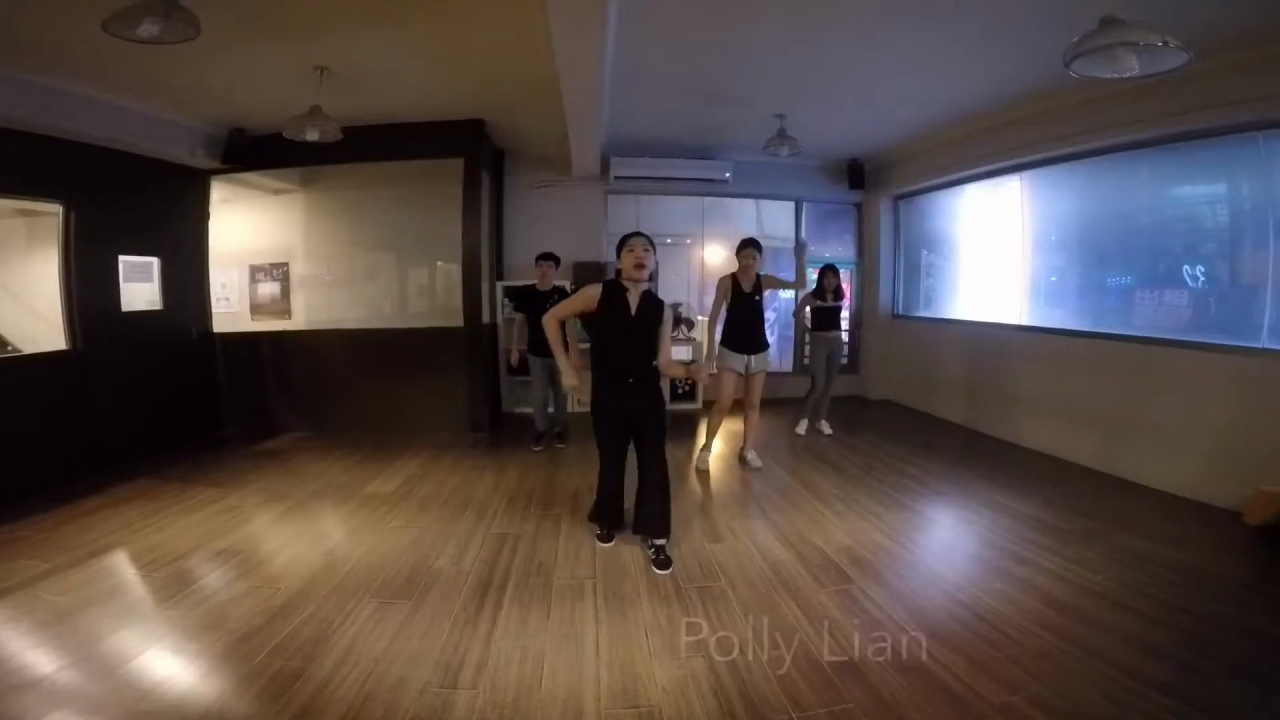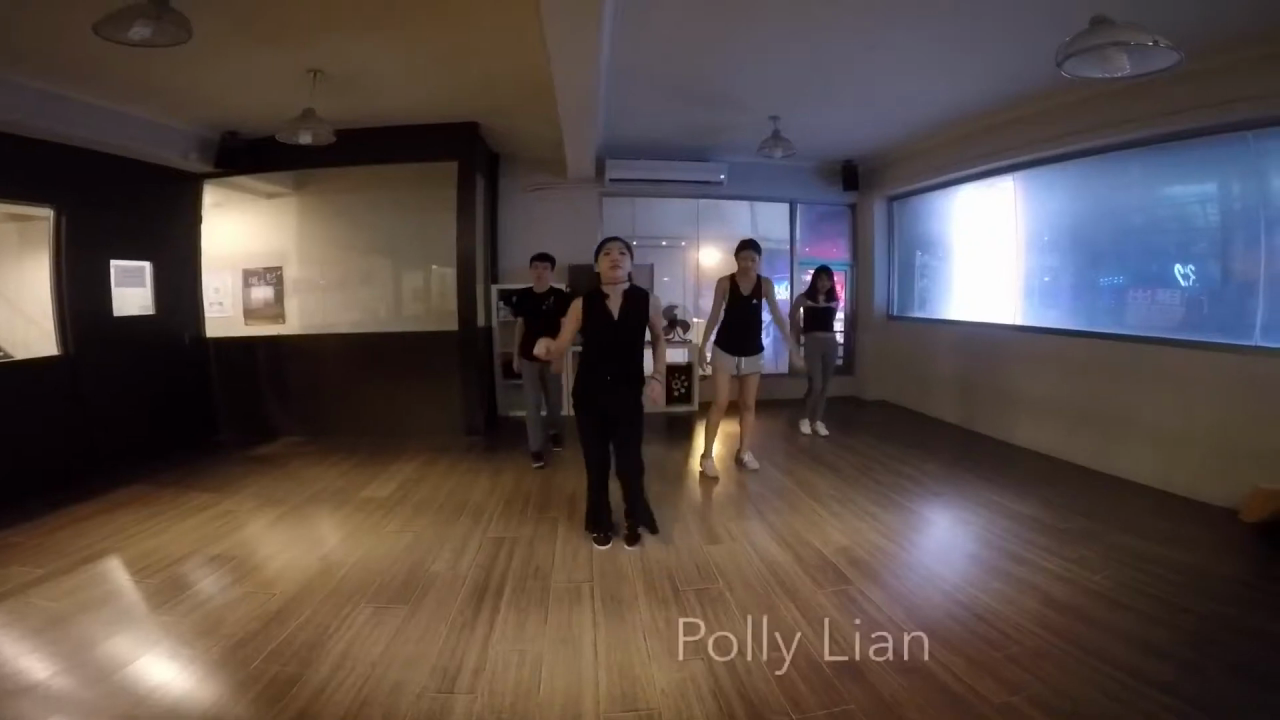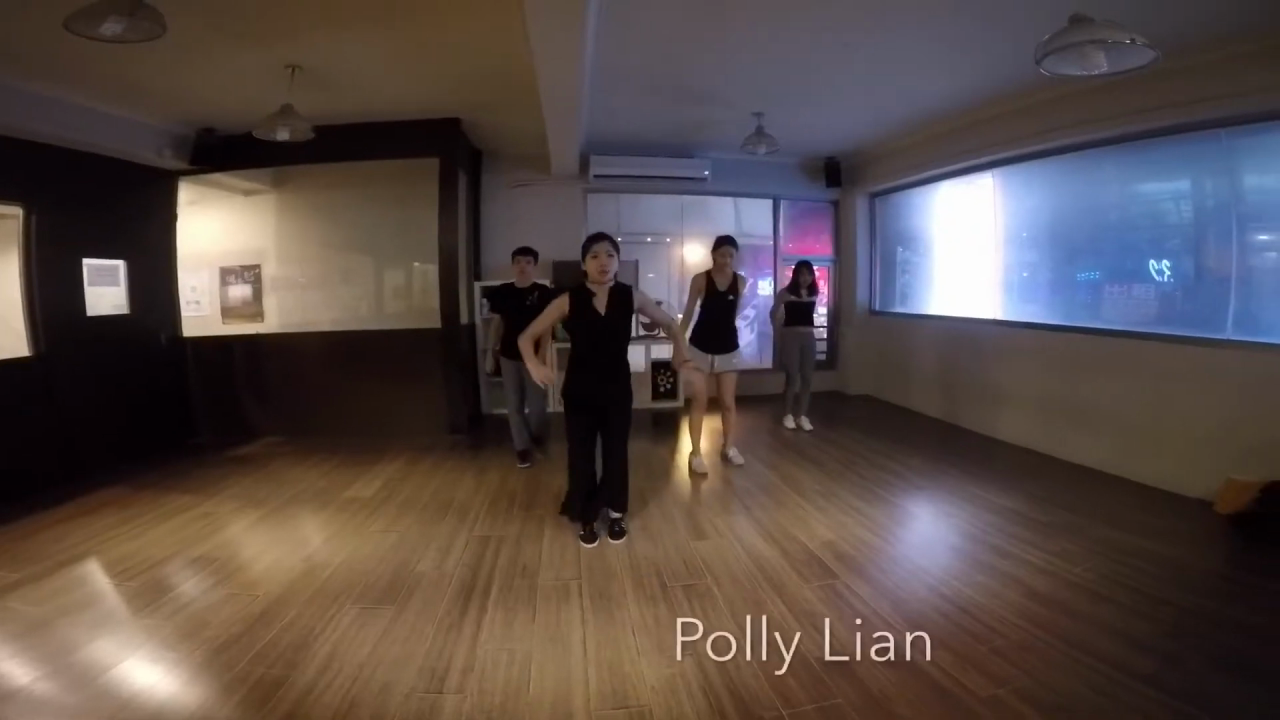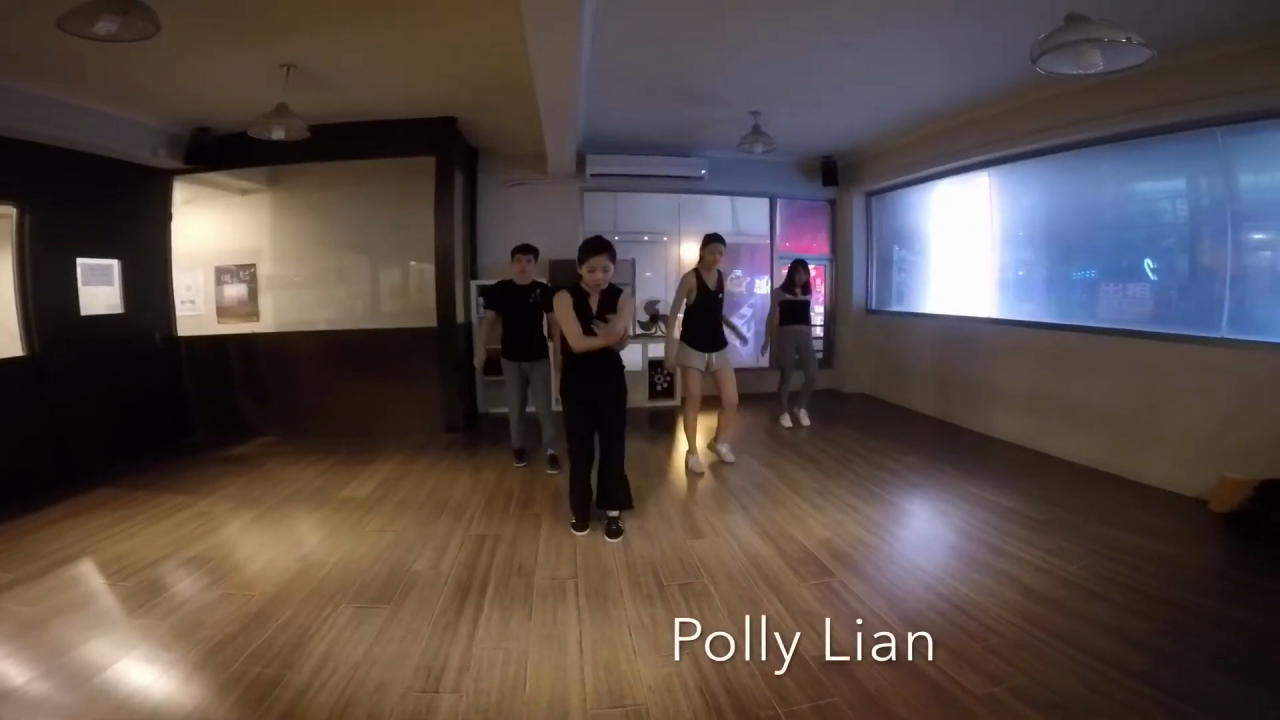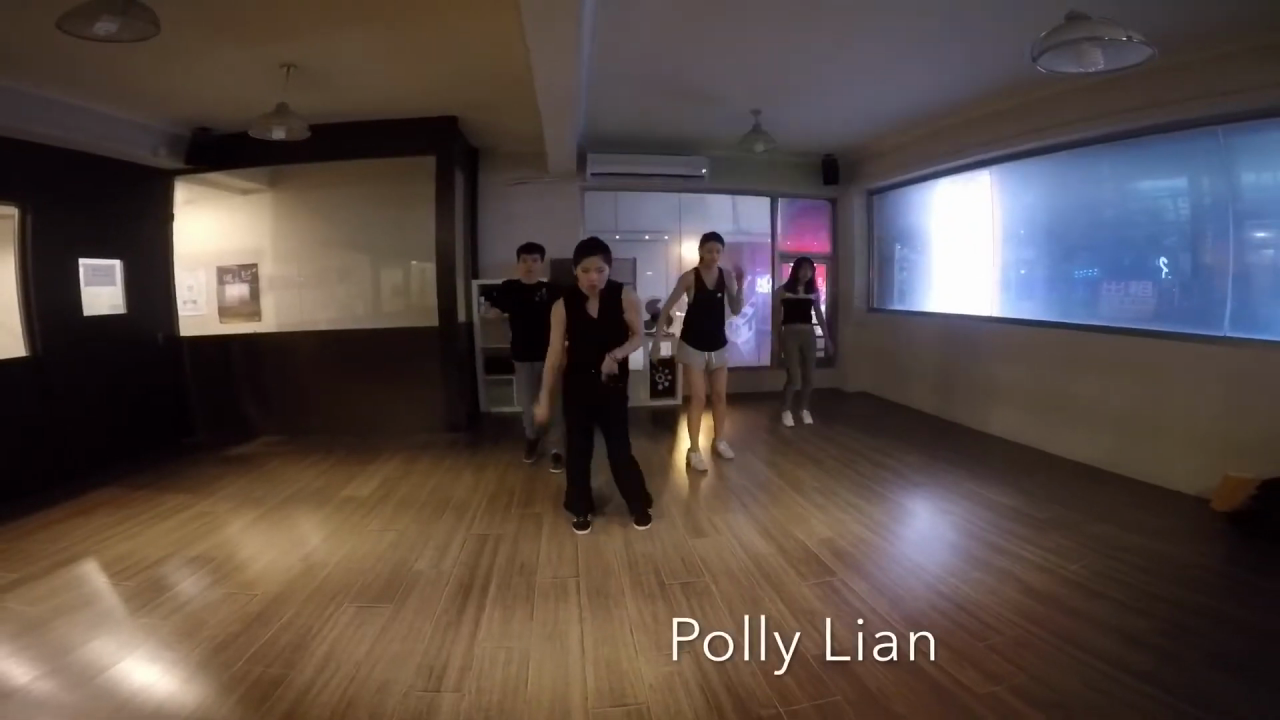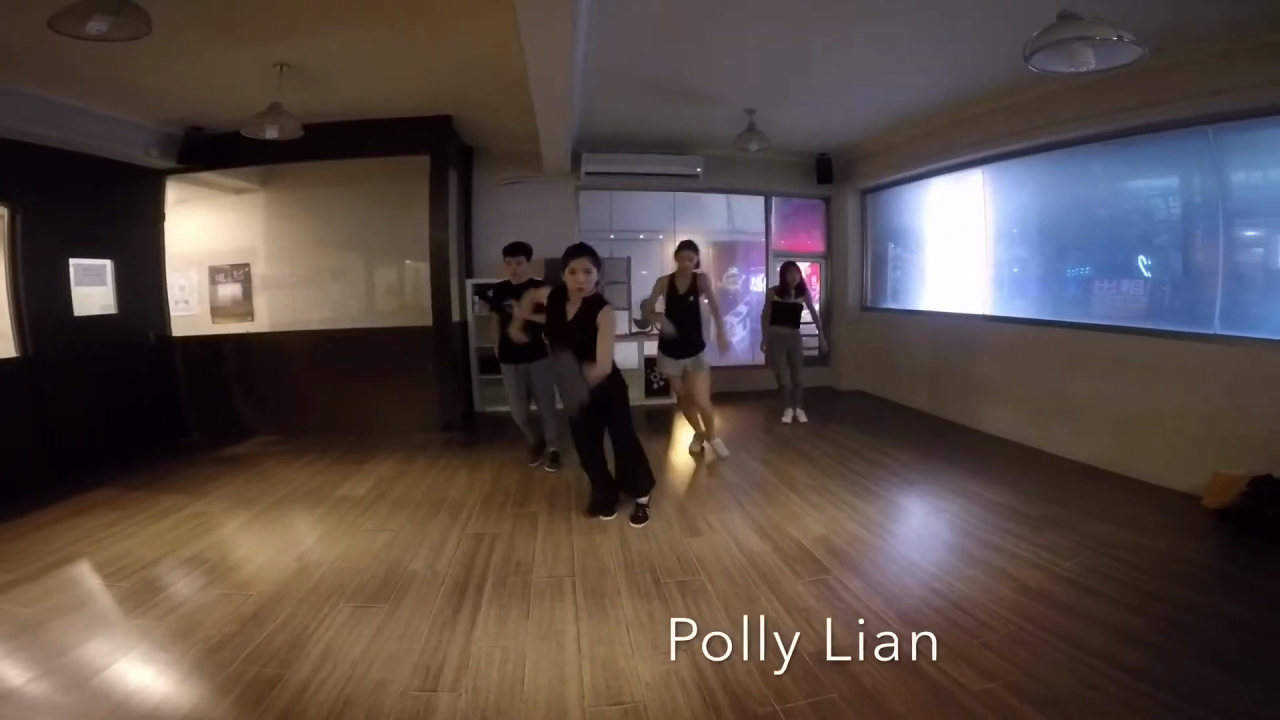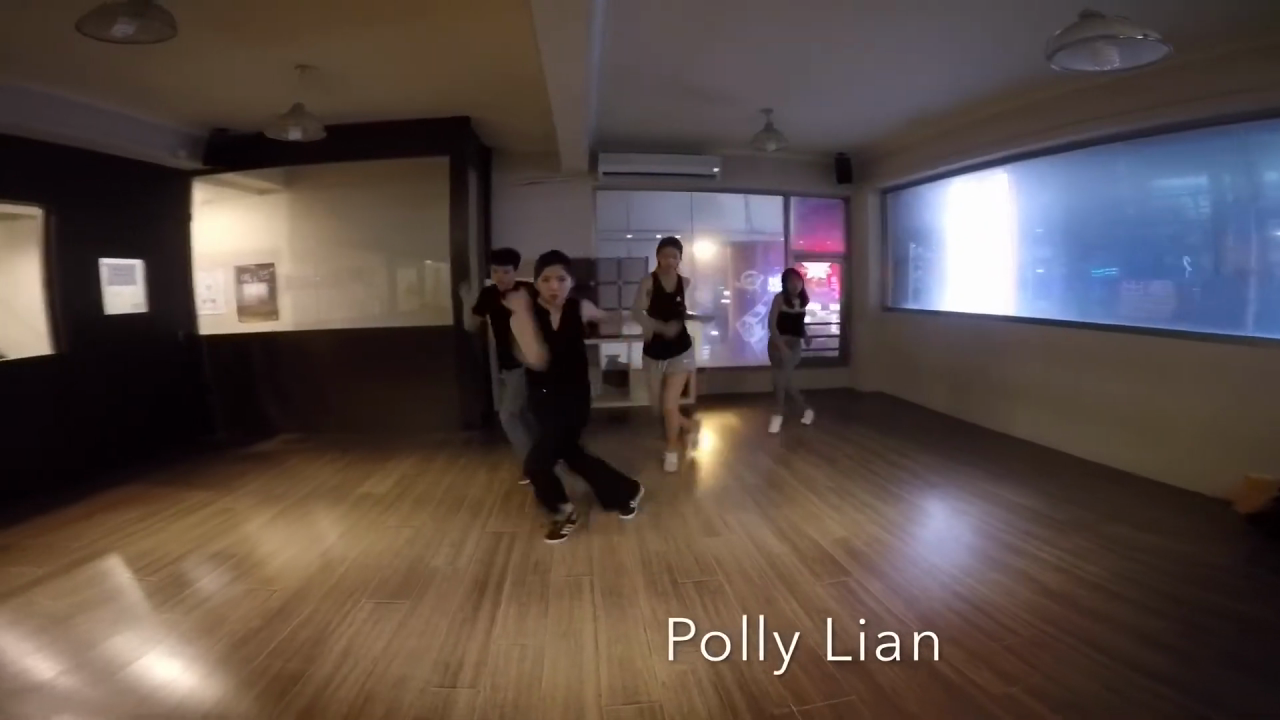
dt=0.3s
person 1, frame 1
left shoulder: (660, 308)
right shoulder: (599, 294)
left elbow: (664, 362)
right elbow: (551, 318)
left wrist: (691, 371)
right wrist: (565, 367)
left hip: (649, 396)
right hip: (609, 395)
left knee: (654, 467)
right knee: (612, 464)
left ankle: (655, 539)
right ankle: (607, 521)
person 1, frame 2
left shoulder: (646, 301)
right shoulder: (583, 304)
left elbow: (659, 339)
right elbow: (561, 347)
left wrist: (657, 377)
right wrist: (546, 348)
left hip: (628, 394)
right hip: (590, 394)
left knee: (629, 461)
right knee: (596, 462)
left ankle: (635, 521)
right ankle: (600, 524)
person 1, frame 3
left shoulder: (632, 297)
right shoulder: (568, 301)
left elbow: (668, 322)
right elbow: (529, 335)
left wrist: (681, 354)
right wrist: (534, 364)
left hip: (617, 387)
right hip: (579, 389)
left knee: (615, 452)
right knee: (581, 456)
left ankle: (614, 512)
right ankle: (585, 518)
person 1, frame 4
left shoulder: (620, 299)
right shoulder: (565, 298)
left elbow: (620, 340)
right elbow: (578, 343)
left wrist: (619, 334)
right wrist: (608, 338)
left hip: (610, 382)
right hip: (575, 384)
left knee: (613, 448)
right knee: (580, 450)
left ankle: (613, 510)
right ankle: (581, 510)
person 1, frame 5
left shoulder: (624, 295)
right shoulder: (564, 305)
left elbow: (639, 336)
right elbow: (554, 355)
left wrist: (617, 353)
right wrist: (544, 398)
left hip: (612, 383)
right hip: (576, 384)
left knee: (618, 446)
right knee: (578, 449)
left ankle: (639, 504)
right ankle: (581, 509)
person 1, frame 6
left shoulder: (603, 312)
right shoulder: (551, 297)
left elbow: (605, 365)
right elbow: (529, 297)
left wrist: (586, 377)
right wrist: (518, 322)
left hip: (607, 386)
right hip: (574, 388)
left knee: (625, 441)
right knee: (588, 448)
left ankle: (640, 497)
right ankle: (605, 497)
person 1, frame 7
left shoulder: (580, 309)
right shoulder: (524, 317)
left elbow: (601, 316)
right elbow: (535, 360)
right wrist: (521, 313)
left hip: (572, 401)
right hip: (544, 398)
left knee: (536, 465)
right knee: (573, 456)
left ankle: (564, 512)
right ankle: (626, 492)
person 2, frame 1
left shoulder: (764, 281)
right shoulder: (726, 282)
left elbow: (798, 285)
right elbow: (714, 315)
left wrist: (800, 257)
right wrist: (711, 345)
left hip: (758, 350)
right hip: (731, 349)
left knee: (753, 404)
right knee: (723, 403)
left ankle: (747, 450)
right ankle: (705, 449)
person 2, frame 2
left shoulder: (765, 284)
right shoulder: (724, 283)
left elbow: (777, 317)
right elbow: (715, 316)
left wrist: (792, 348)
right wrist: (702, 347)
left hip: (753, 352)
right hip: (725, 350)
left knee: (747, 405)
right knee: (720, 404)
left ankle: (744, 451)
right ankle: (707, 455)
person 2, frame 3
left shoulder: (740, 281)
right shoulder: (700, 280)
right elbow: (688, 314)
left hip: (728, 348)
right hip: (700, 347)
left knee: (728, 403)
right knee: (699, 402)
left ankle: (728, 447)
right ankle: (696, 453)
person 2, frame 4
left shoulder: (722, 277)
right shoulder: (690, 278)
right elbow: (674, 313)
left wrist: (734, 328)
right wrist: (670, 348)
left hip: (719, 347)
right hip: (692, 347)
left knee: (731, 400)
right knee: (693, 401)
left ankle: (719, 442)
right ankle: (692, 452)
person 2, frame 5
left shoulder: (724, 276)
right shoulder: (689, 278)
left elbow: (736, 309)
right elbow: (667, 308)
left wrist: (740, 285)
right wrist: (660, 335)
left hip: (718, 345)
right hip: (693, 344)
left knee: (720, 396)
right knee: (698, 398)
left ankle: (720, 440)
right ankle: (693, 450)
person 2, frame 6
left shoulder: (701, 279)
right shoulder: (664, 282)
left elbow: (714, 305)
right elbow: (648, 309)
left wrist: (721, 332)
right wrist: (660, 321)
left hip: (696, 351)
right hip: (670, 351)
left knee: (702, 402)
right knee: (685, 401)
left ankle: (713, 437)
right ankle: (699, 434)
person 2, frame 7
left shoulder: (685, 283)
right shoulder: (649, 281)
right elbow: (638, 312)
right wrist: (661, 327)
left hip: (679, 352)
right hip: (653, 354)
left knee: (669, 406)
right knee: (661, 407)
left ankle: (672, 450)
right ankle: (690, 426)
person 3, frame 1
left shoulder: (562, 294)
right shoulder: (524, 293)
right elbow: (519, 322)
left wrist: (573, 351)
right wrist: (514, 348)
right hip: (536, 353)
left knee: (560, 395)
right knee: (539, 395)
left ankle: (559, 429)
right ankle: (541, 430)
person 3, frame 2
left shoulder: (559, 296)
right shoulder: (522, 296)
right elbow: (520, 325)
right wrist: (516, 355)
left hip: (552, 358)
right hip: (529, 358)
left knee: (554, 401)
right knee: (532, 404)
left ankle: (554, 432)
right ankle: (536, 449)
person 3, frame 3
left shoulder: (543, 292)
right shoulder: (501, 292)
right elbow: (497, 324)
left wrist: (543, 355)
right wrist: (490, 353)
right hip: (508, 356)
left knee: (537, 404)
right knee: (514, 405)
left ankle: (537, 434)
right ankle: (522, 447)
person 3, frame 4
left shoulder: (543, 290)
right shoulder: (499, 289)
left elbow: (552, 322)
right elbow: (489, 320)
right wrist: (481, 348)
left hip: (539, 357)
right hip: (511, 357)
left knee: (544, 406)
right knee: (515, 406)
left ankle: (551, 451)
right ankle: (519, 446)
person 3, frame 5
left shoulder: (552, 290)
right shoulder: (507, 288)
right elbow: (492, 312)
right wrist: (493, 312)
right hip: (523, 358)
left knee: (554, 406)
right knee: (529, 408)
left ankle: (555, 450)
right ankle: (532, 438)
person 3, frame 6
left shoulder: (540, 288)
right shoulder: (498, 290)
right wrist: (498, 347)
left hip: (538, 357)
right hip: (509, 360)
left knee: (546, 406)
right knee: (519, 411)
left ankle: (552, 448)
right ankle: (536, 443)
person 3, frame 7
left shoulder: (528, 291)
right shoulder: (486, 295)
right elbow: (471, 326)
right wrist: (469, 304)
left hip: (525, 362)
right hip: (506, 364)
left knee: (508, 414)
right knee: (517, 413)
person 4, frame 1
left shoulder: (840, 297)
right shoulder: (812, 297)
right elbow: (797, 315)
right wrist: (810, 330)
left hip: (837, 342)
right hip: (819, 341)
left knee: (828, 384)
right knee: (817, 384)
left ankle: (821, 420)
right ankle: (804, 420)
person 4, frame 2
left shoulder: (834, 300)
right shoulder: (804, 298)
right elbow: (793, 316)
left hip: (830, 343)
right hip: (812, 343)
left knee: (824, 386)
right knee: (815, 386)
left ankle: (817, 421)
right ankle: (805, 419)
person 4, frame 3
left shoulder: (813, 294)
right shoulder: (786, 293)
right elbow: (774, 315)
right wrist: (780, 334)
left hip: (809, 337)
right hip: (791, 336)
left knee: (807, 379)
right knee: (792, 378)
left ankle: (802, 416)
right ankle: (788, 415)
person 4, frame 4
left shoulder: (807, 293)
right shoulder: (780, 292)
right elbow: (772, 317)
left wrist: (809, 335)
right wrist: (768, 339)
left hip: (804, 336)
right hip: (786, 335)
left knee: (811, 375)
right knee: (786, 376)
left ankle: (801, 408)
right ankle: (784, 413)
person 4, frame 5
left shoulder: (813, 291)
right shoulder: (783, 291)
left elbow: (819, 315)
right elbow: (777, 316)
left wrist: (827, 338)
right wrist: (777, 340)
left hip: (808, 334)
right hip: (790, 334)
left knee: (809, 376)
right knee: (794, 376)
left ankle: (804, 409)
right ankle: (787, 411)
person 4, frame 6
left shoulder: (803, 293)
right shoulder: (773, 293)
left elbow: (813, 314)
right elbow: (765, 316)
left wrist: (821, 336)
right wrist: (765, 339)
left hip: (794, 337)
right hip: (776, 338)
left knee: (797, 378)
right knee: (784, 380)
left ankle: (798, 408)
right ankle: (788, 408)
person 4, frame 7
left shoulder: (803, 300)
right shoulder: (779, 299)
right elbow: (771, 325)
left wrist: (806, 335)
right wrist: (782, 346)
left hip: (794, 345)
right hip: (777, 345)
left knee: (780, 377)
right knee: (787, 384)
left ankle: (777, 415)
right ankle: (807, 409)
